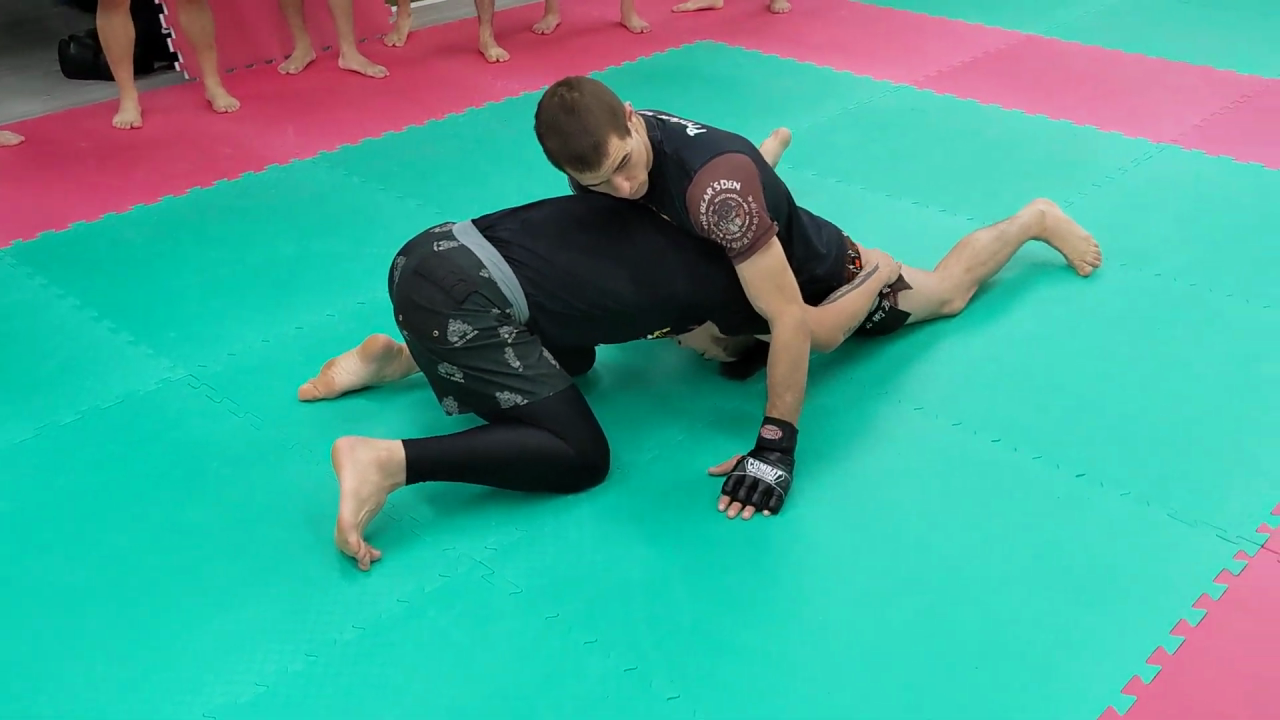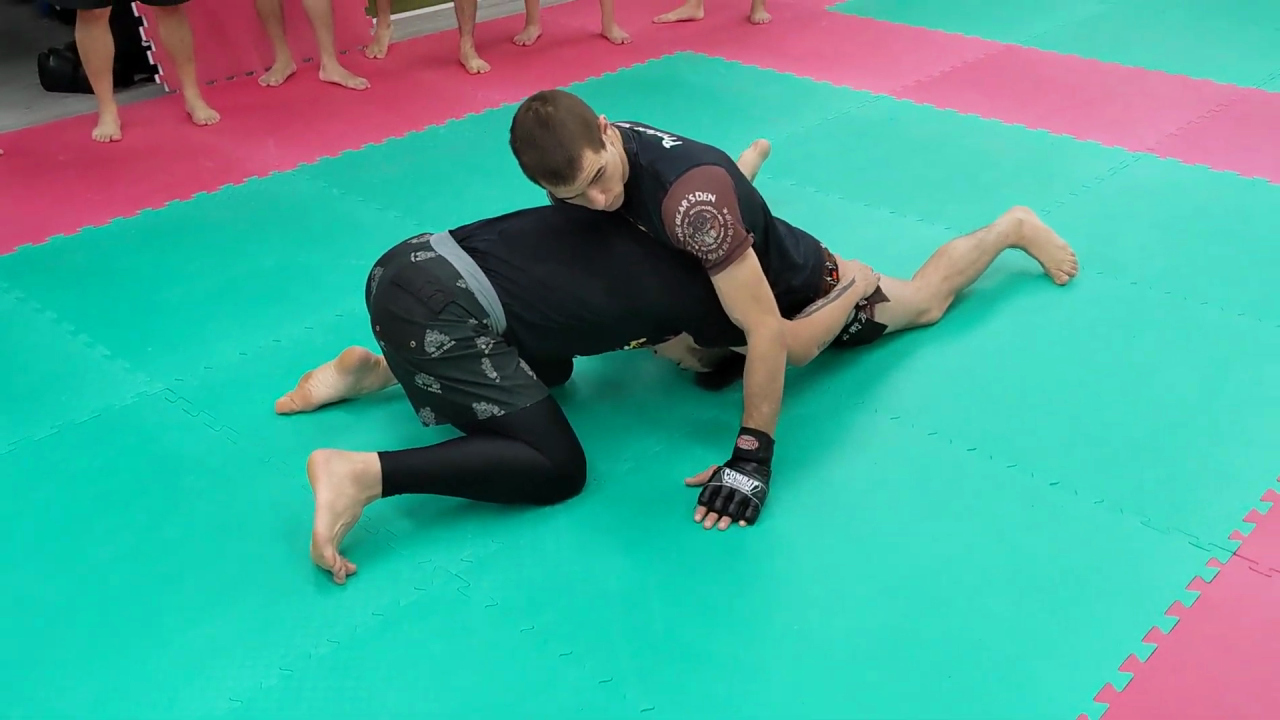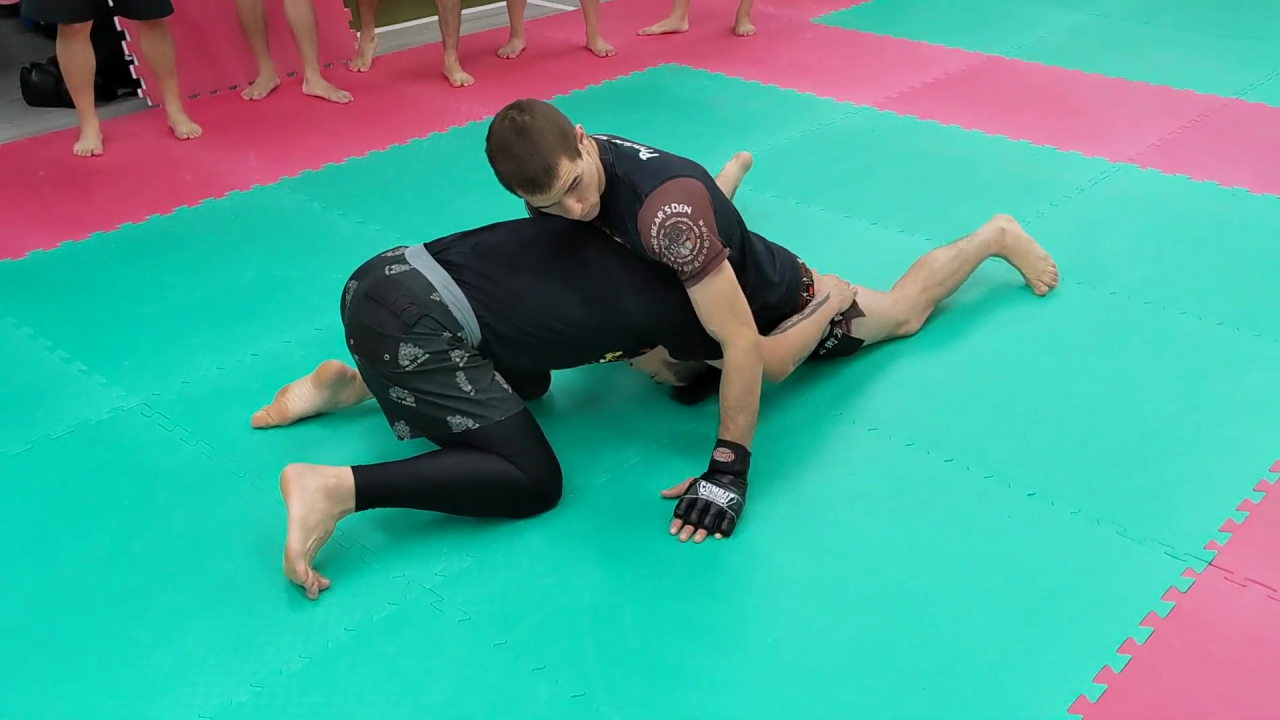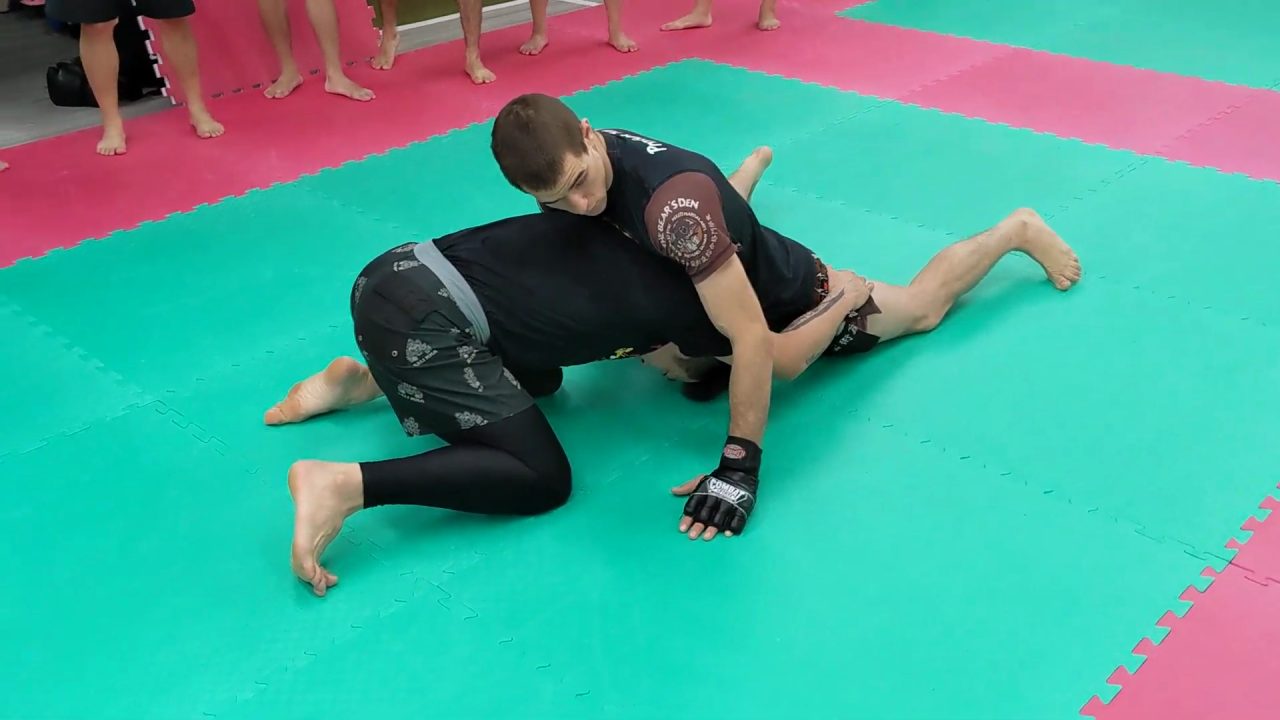
dt=0.3s
person 1, frame 1
left shoulder: (656, 211)
right shoulder: (712, 278)
right wrist: (879, 273)
left hip: (436, 249)
right hip: (464, 297)
left knee: (571, 360)
right knee: (579, 455)
left ankle: (393, 356)
right ankle: (387, 460)
person 1, frame 2
right shoulder: (708, 296)
right elbow: (797, 344)
right wrist: (849, 289)
left hip: (414, 266)
right hip: (440, 306)
right knee: (548, 451)
left ankle: (366, 370)
right ankle: (358, 471)
person 1, frame 3
left shoulder: (606, 237)
right shoulder: (659, 304)
right elbow: (766, 362)
right wrist: (830, 305)
left hip: (387, 276)
right hip: (414, 321)
left knee: (523, 384)
right knee: (531, 480)
left ankle: (341, 389)
right ankle: (333, 490)
person 1, frame 4
left shoulder: (616, 233)
right shoulder: (676, 301)
right wrist: (847, 295)
left hip: (401, 269)
right hip: (424, 317)
left knee: (536, 377)
right knee: (538, 478)
left ankle: (360, 379)
right ankle: (344, 483)
person 2, frame 1
left shoulder: (716, 185)
right shoulder: (599, 153)
left elbow: (789, 319)
left wrist: (775, 444)
left hip: (817, 271)
right hip: (727, 263)
left knee: (948, 289)
left ankle: (1034, 220)
right ankle: (768, 152)
person 2, frame 2
left shoulder: (691, 197)
right shoulder: (576, 163)
left elbow: (765, 329)
left wrist: (752, 453)
left hip: (793, 281)
right hip: (706, 275)
right ankle: (748, 161)
person 2, frame 3
left shoulder: (667, 211)
right shoulder: (555, 175)
left elbow: (742, 341)
left wrist: (729, 466)
left hip: (770, 296)
right hip: (688, 289)
left knee: (905, 309)
left ankle: (994, 238)
right ankle: (730, 173)
person 2, frame 4
left shoulder: (674, 205)
right shoulder: (565, 167)
left elbow: (751, 337)
left wrist: (740, 463)
left hip: (787, 293)
right hip: (703, 285)
left knee: (923, 304)
left ankle: (1017, 230)
right ankle: (752, 168)
